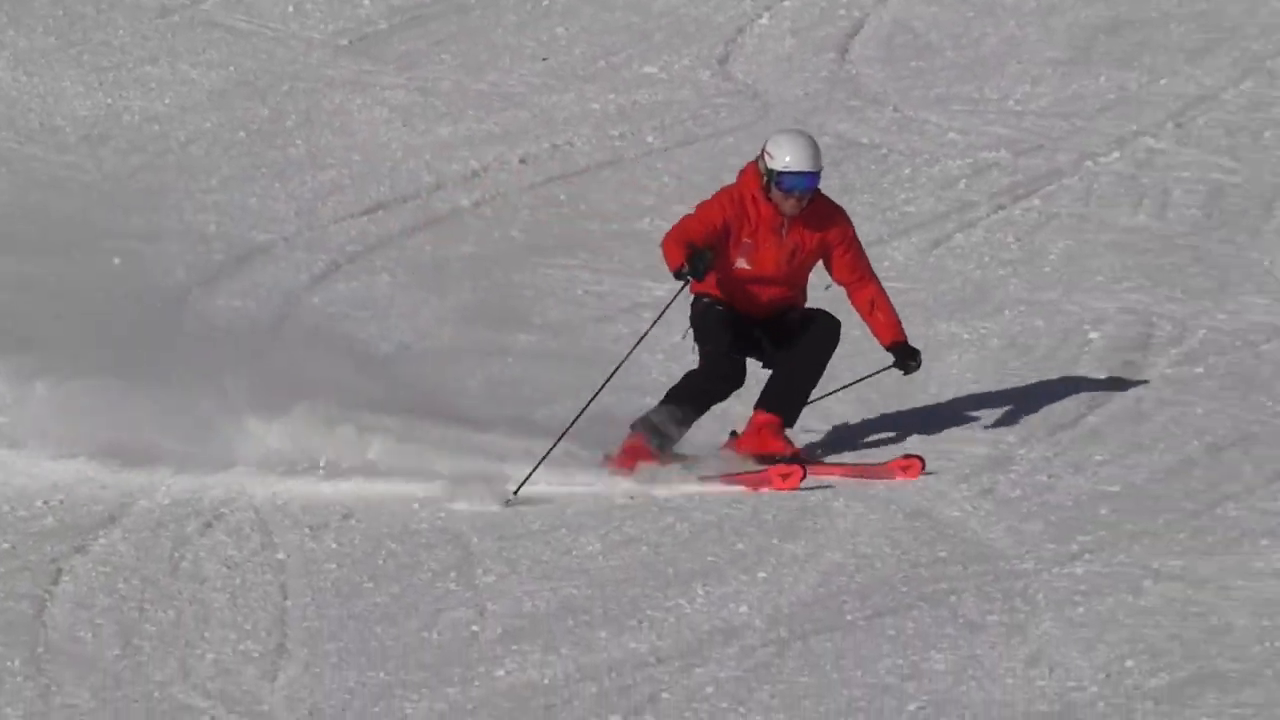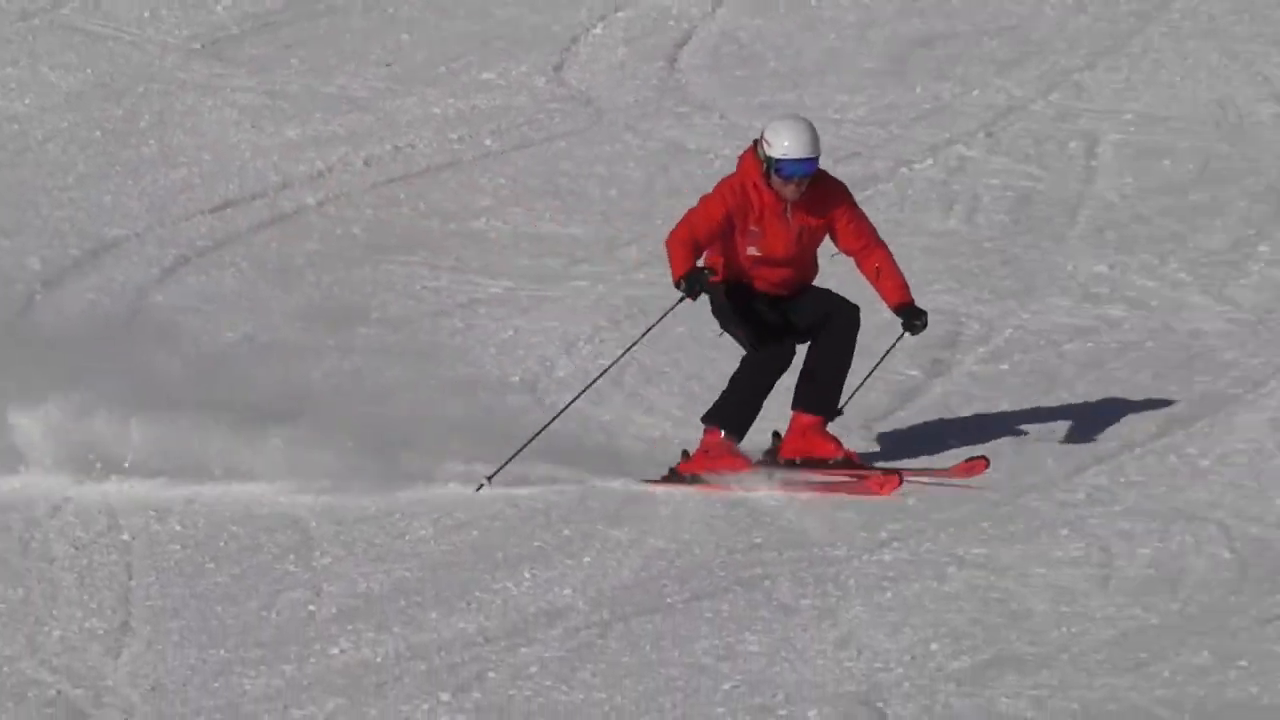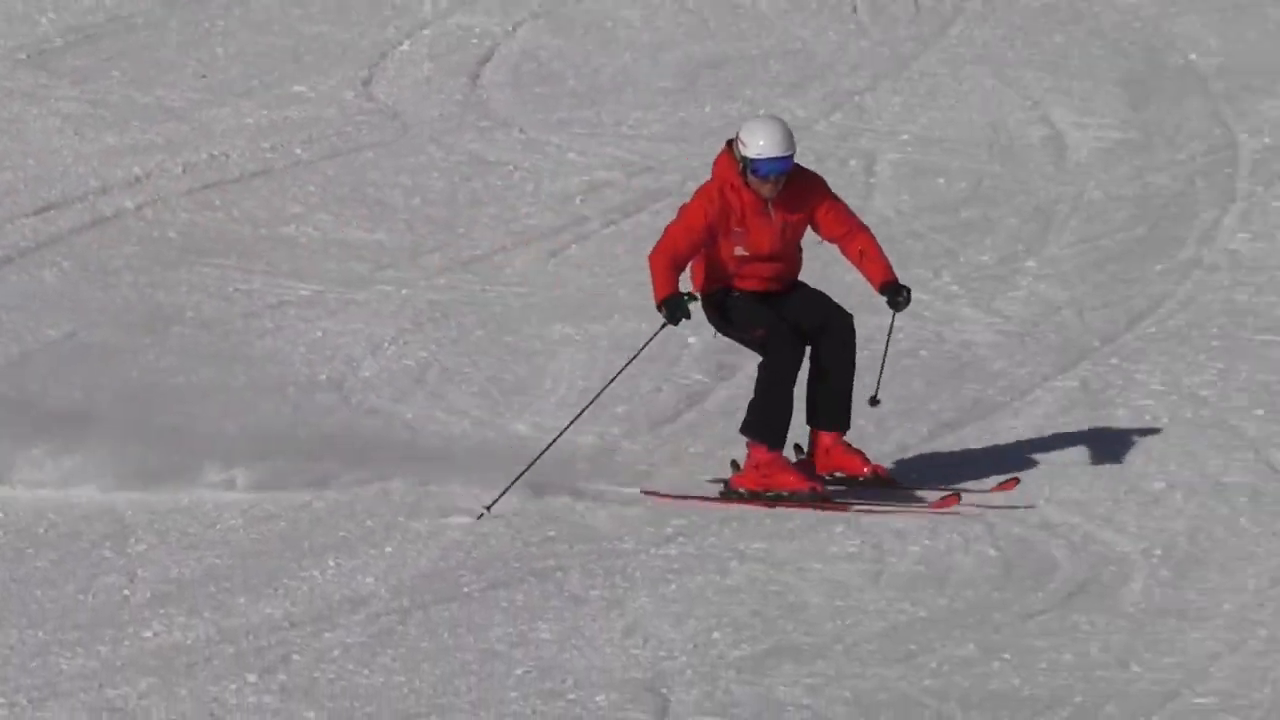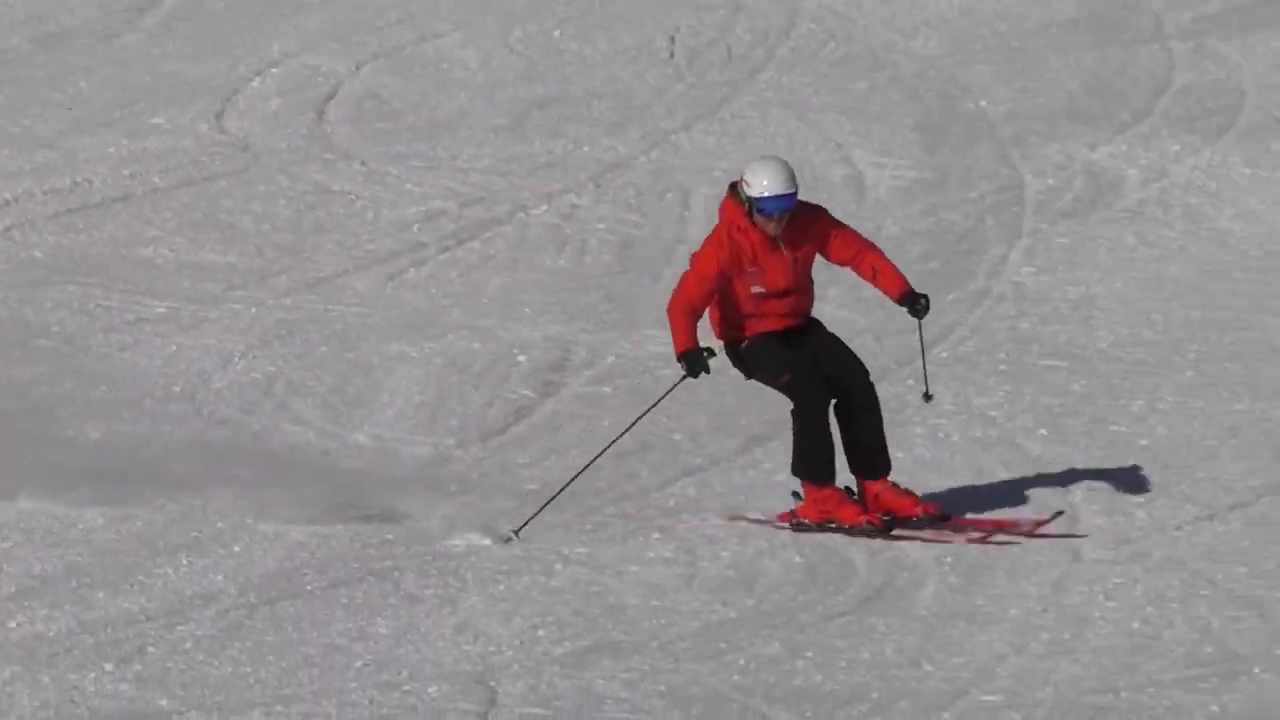
dt=0.1s
person 1, frame 1
left shoulder: (829, 221)
right shoulder: (734, 202)
left elbow: (860, 282)
right elbow: (678, 239)
left wrist: (896, 341)
right wrist: (686, 263)
left hip: (781, 318)
right hip: (721, 308)
left knee: (826, 330)
right knee: (722, 372)
left ankle: (763, 432)
right ankle: (645, 438)
person 1, frame 2
left shoulder: (828, 193)
right shoulder: (736, 193)
left elbow: (867, 247)
right elbow: (683, 237)
left wrist: (902, 303)
right wrist: (686, 274)
left hip: (793, 294)
right hip: (738, 293)
left knee: (844, 316)
right knee: (775, 351)
left ankle: (805, 434)
right ankle: (715, 444)
person 1, frame 3
left shoulder: (805, 186)
right shoulder: (716, 196)
left elbow: (850, 231)
right elbow: (667, 251)
left wrist: (887, 281)
right wrist: (667, 297)
left hip: (782, 290)
right hip: (730, 296)
left knee: (839, 326)
right knee: (786, 346)
left ankle: (828, 446)
right ankle: (762, 460)
person 1, frame 4
left shoulder: (809, 220)
right shoulder: (724, 243)
left elbow: (858, 250)
right elbow: (684, 301)
left wrist: (903, 292)
right wrist: (687, 350)
left hip: (799, 327)
right hip: (749, 339)
left knee: (856, 381)
right knee: (810, 384)
left ankle: (876, 487)
right ankle: (823, 495)
